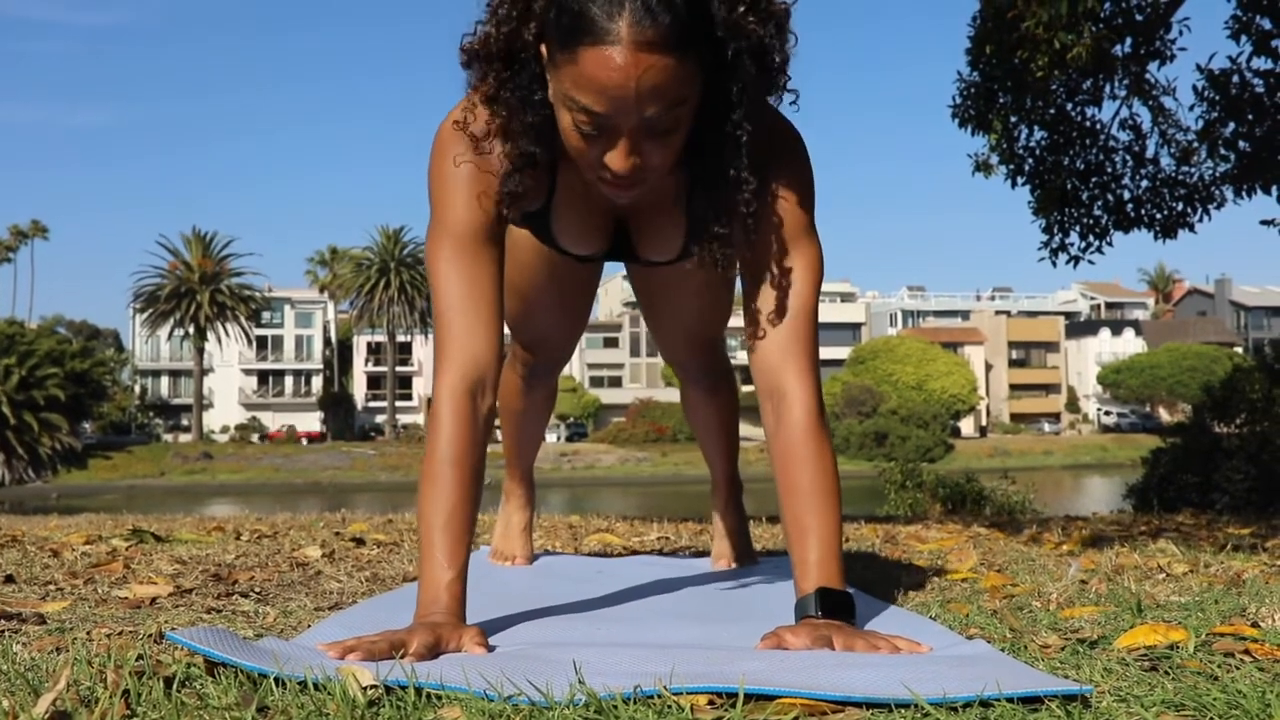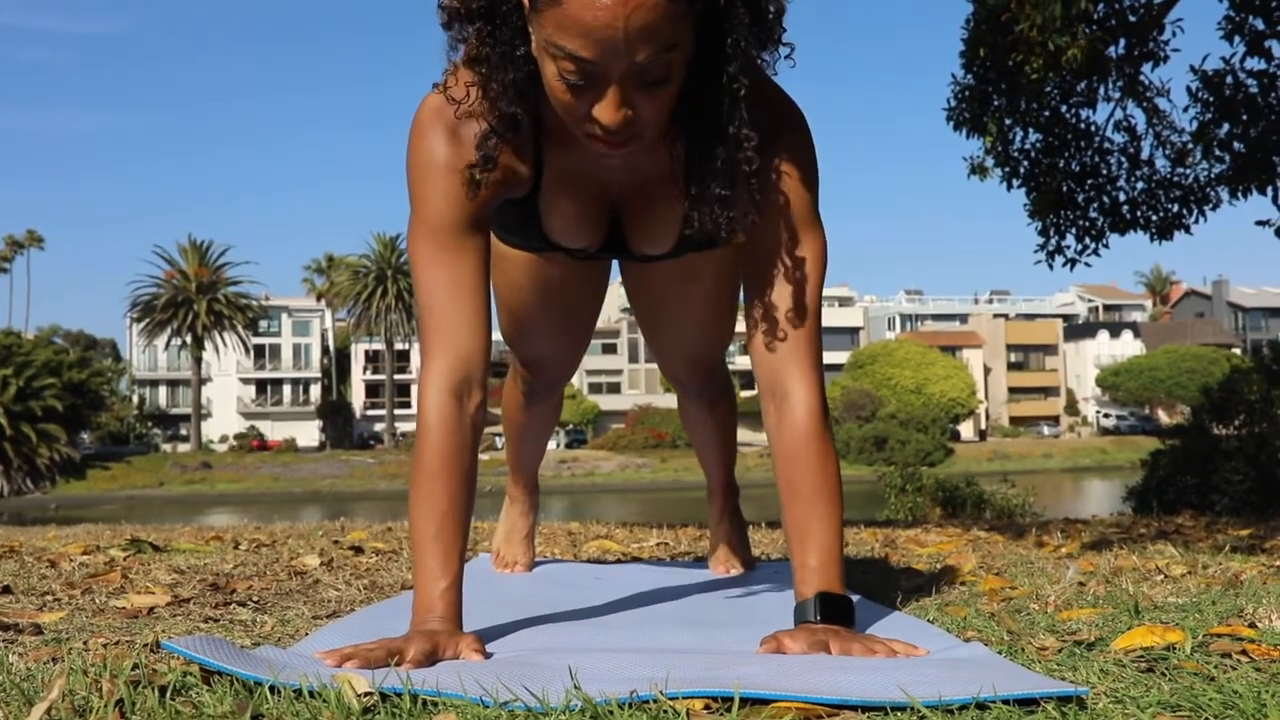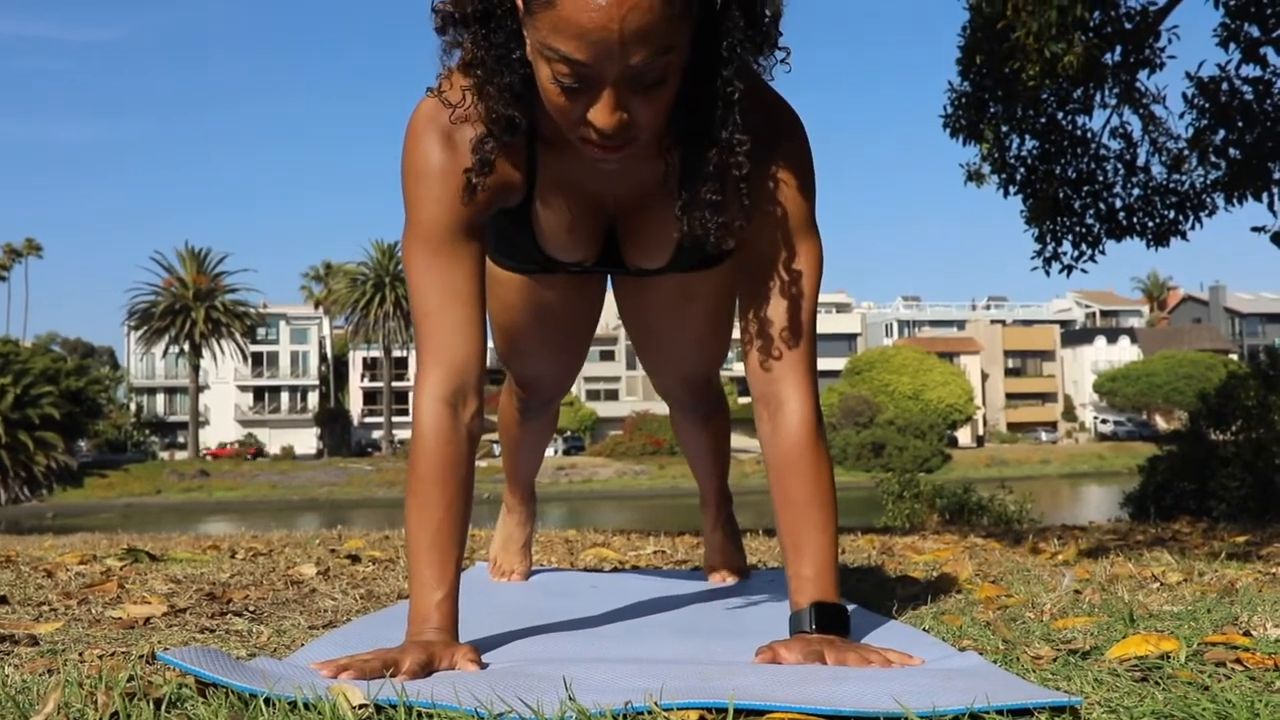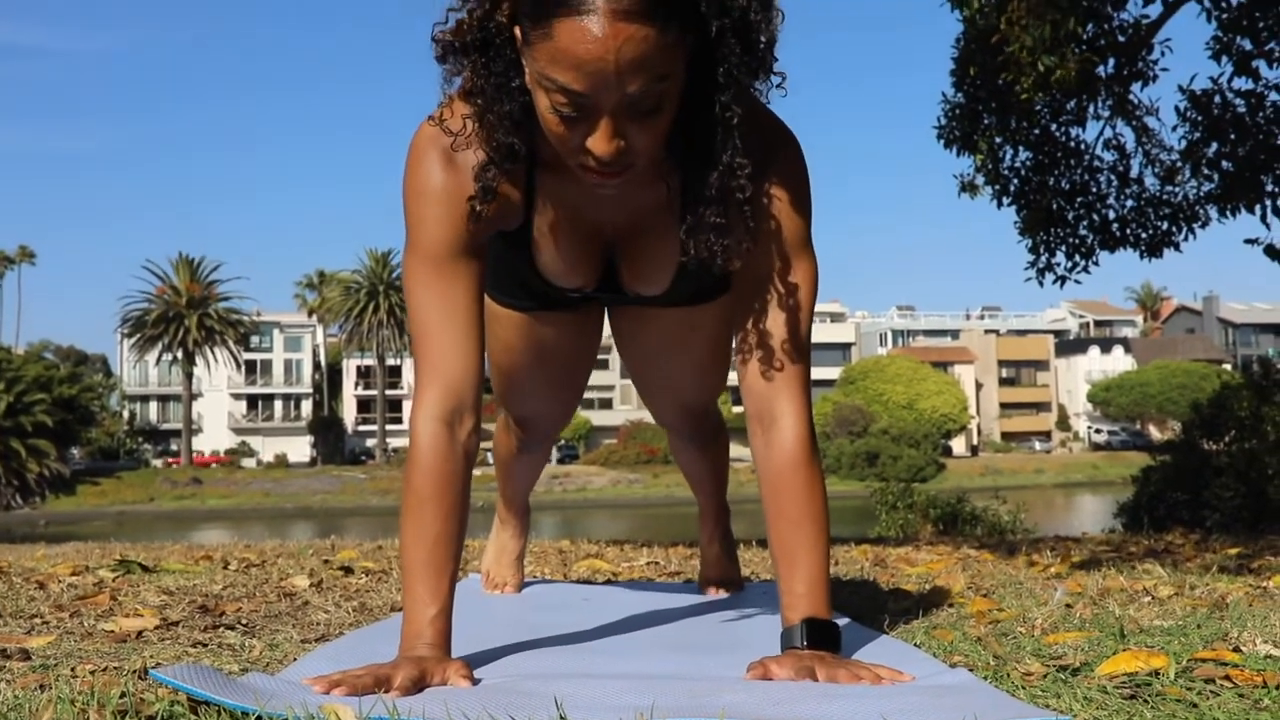
dt=0.5s
person 1, frame 1
left shoulder: (761, 150)
right shoulder: (484, 138)
left elbow: (789, 385)
right elbow: (464, 381)
left wrist: (823, 603)
right wrist: (438, 609)
left hip: (689, 228)
right hip: (548, 219)
right knee: (537, 355)
left ankle: (726, 501)
right ankle: (516, 494)
person 1, frame 2
left shoulder: (758, 125)
right shoulder: (463, 121)
left elbow: (791, 379)
right elbow: (453, 381)
left wrist: (824, 608)
right wrist: (435, 617)
left hip: (687, 226)
right hip: (541, 223)
right knee: (541, 367)
left ankle: (723, 507)
right ankle: (520, 499)
person 1, frame 3
left shoulder: (757, 132)
right shoulder: (456, 125)
left elbow: (785, 389)
right elbow: (448, 392)
left wrist: (817, 619)
right wrist: (431, 628)
left hip: (685, 244)
right hip: (534, 240)
right knee: (536, 386)
left ankle: (718, 516)
right ankle: (517, 508)
person 1, frame 4
left shoulder: (755, 155)
right shoulder: (459, 152)
left elbow: (779, 409)
right elbow: (444, 409)
left wrist: (808, 635)
right wrist: (423, 645)
left hip: (682, 275)
right hip: (537, 275)
right knee: (534, 417)
left ankle: (715, 530)
right ankle: (509, 519)
